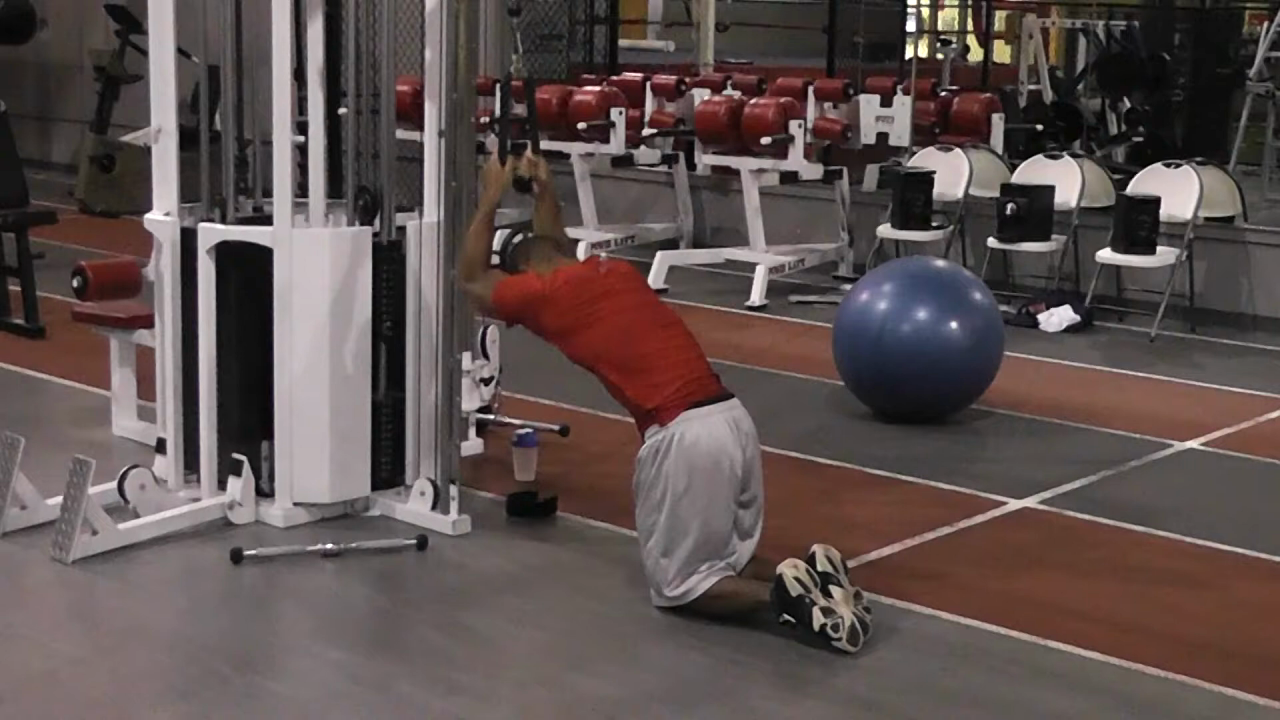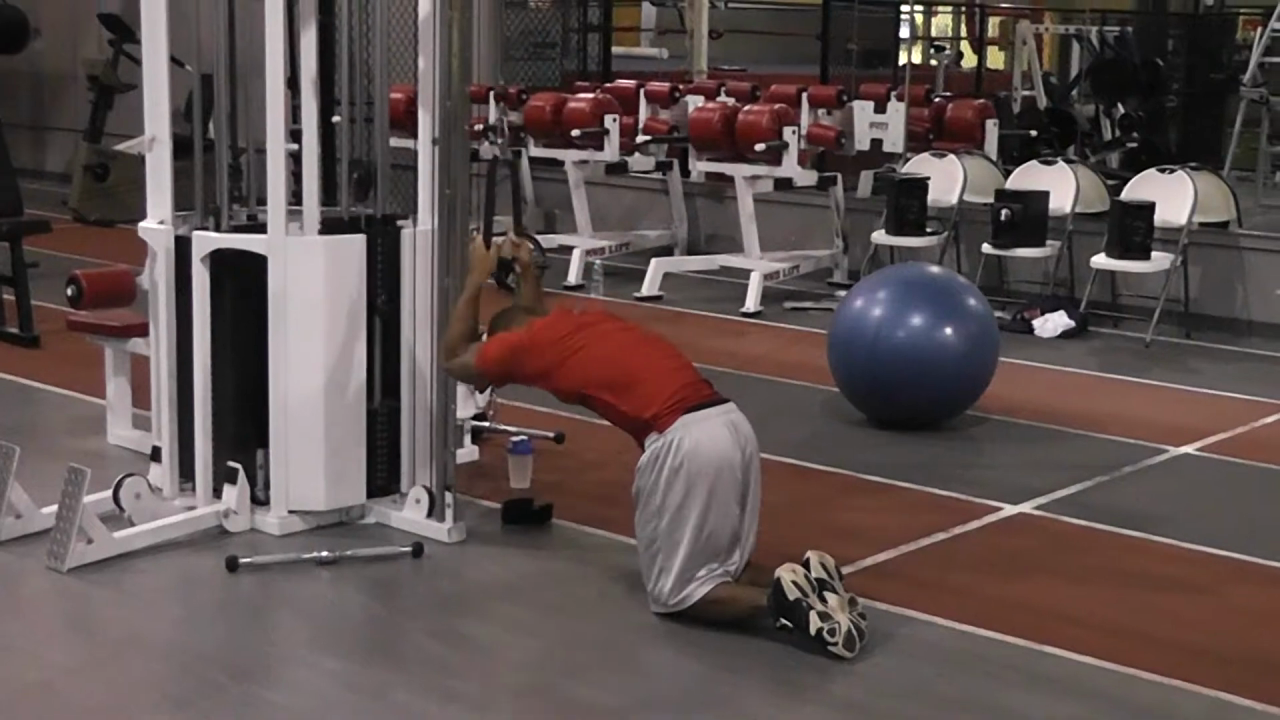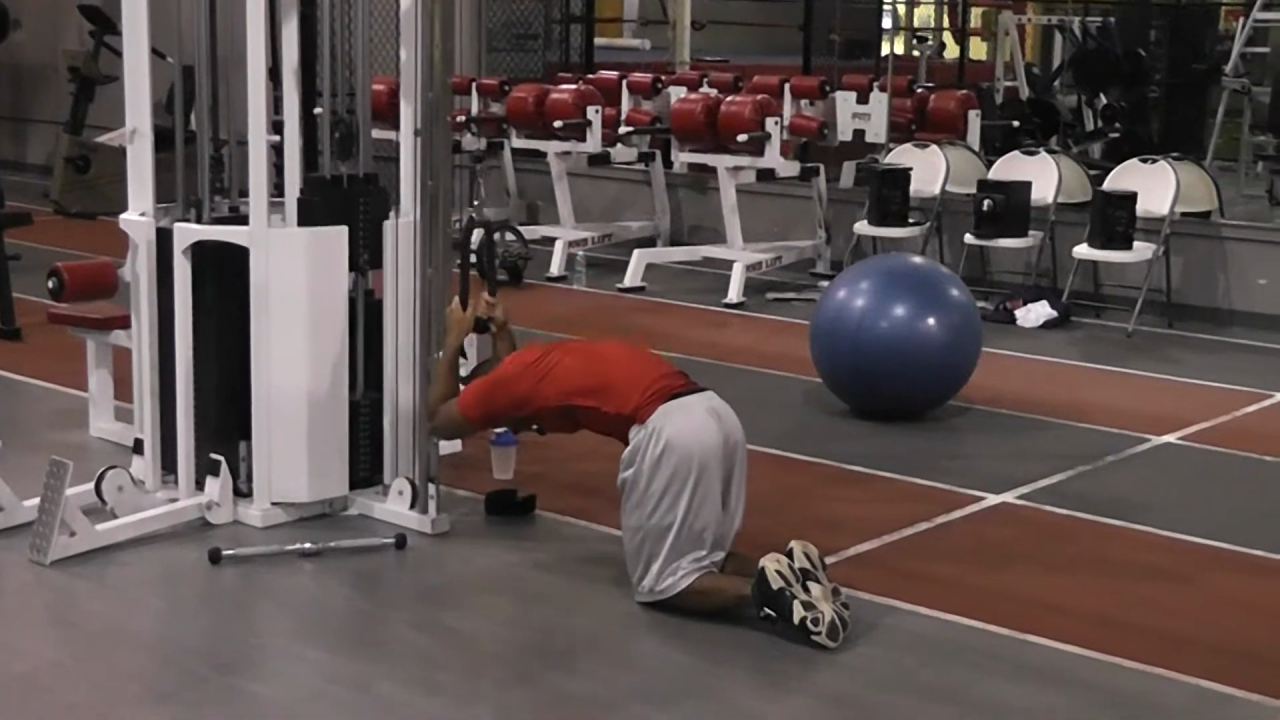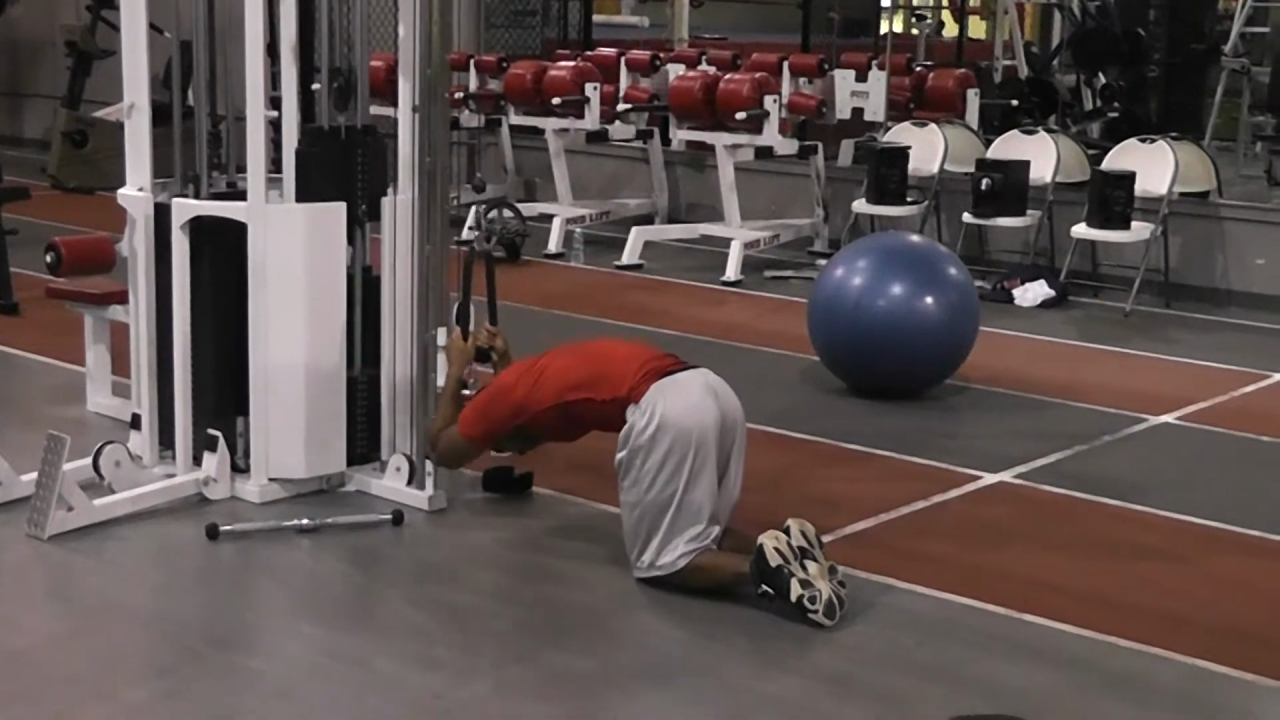
dt=0.4s
person 1, frame 1
left shoulder: (544, 294)
right shoulder: (615, 271)
left elbow: (472, 279)
left wrist: (490, 199)
right wrist: (545, 194)
left hip: (682, 437)
right hip: (732, 418)
left knee: (676, 588)
right knee: (726, 561)
left ankle: (782, 595)
right ankle: (806, 572)
person 1, frame 2
left shoulder: (526, 344)
right shoulder: (586, 317)
left elbow: (456, 360)
left wrist: (477, 278)
right wrist: (527, 273)
left hip: (682, 443)
right hip: (731, 423)
left knee: (674, 595)
right knee: (719, 568)
left ankle: (777, 598)
right ankle: (802, 577)
person 1, frame 3
left shoulder: (505, 379)
right shoulder: (545, 357)
left elbow: (439, 421)
left wrist: (454, 340)
right wrist: (501, 332)
left hip: (667, 432)
right hip: (716, 413)
left knee: (660, 585)
right knee: (701, 556)
left ankle: (762, 588)
right ankle: (787, 567)
person 1, frame 4
left shoulder: (503, 394)
right shoulder: (539, 372)
left elbow: (443, 451)
left wrist: (456, 372)
right wrist: (502, 360)
left hip: (665, 411)
right hip: (712, 389)
left knee: (659, 562)
right knee: (697, 534)
left ankle: (760, 565)
right ankle: (782, 544)
